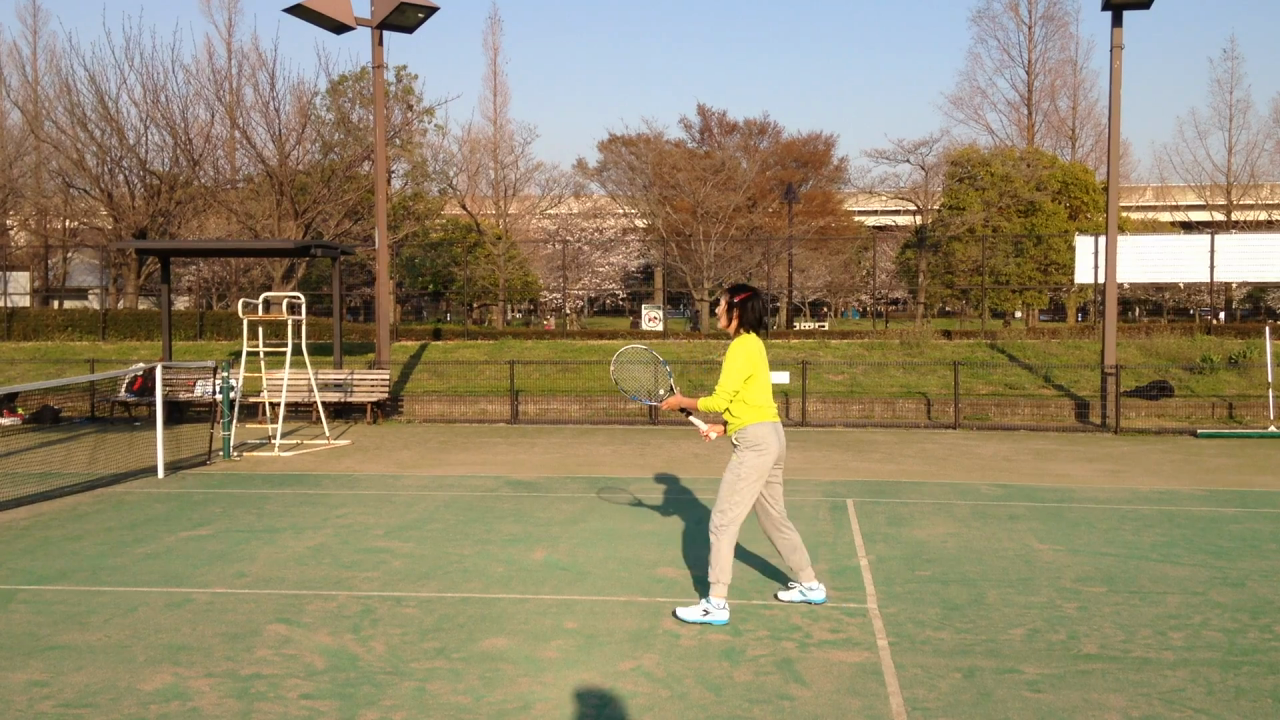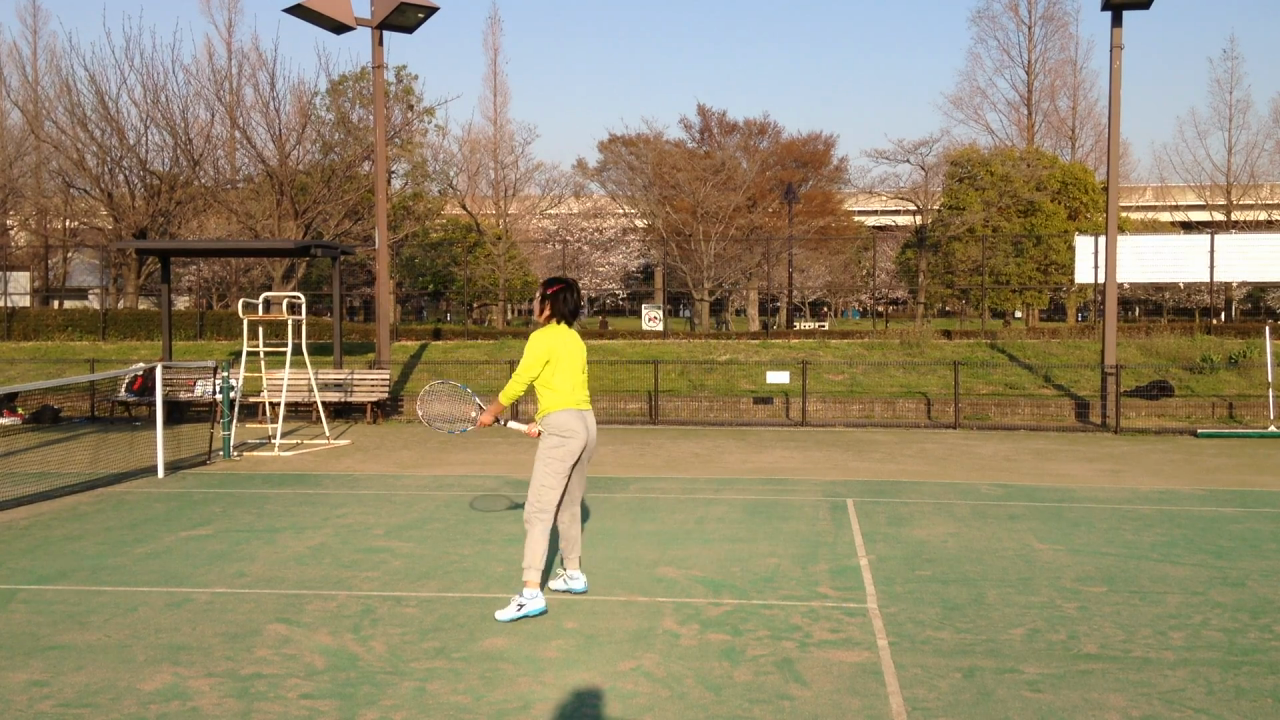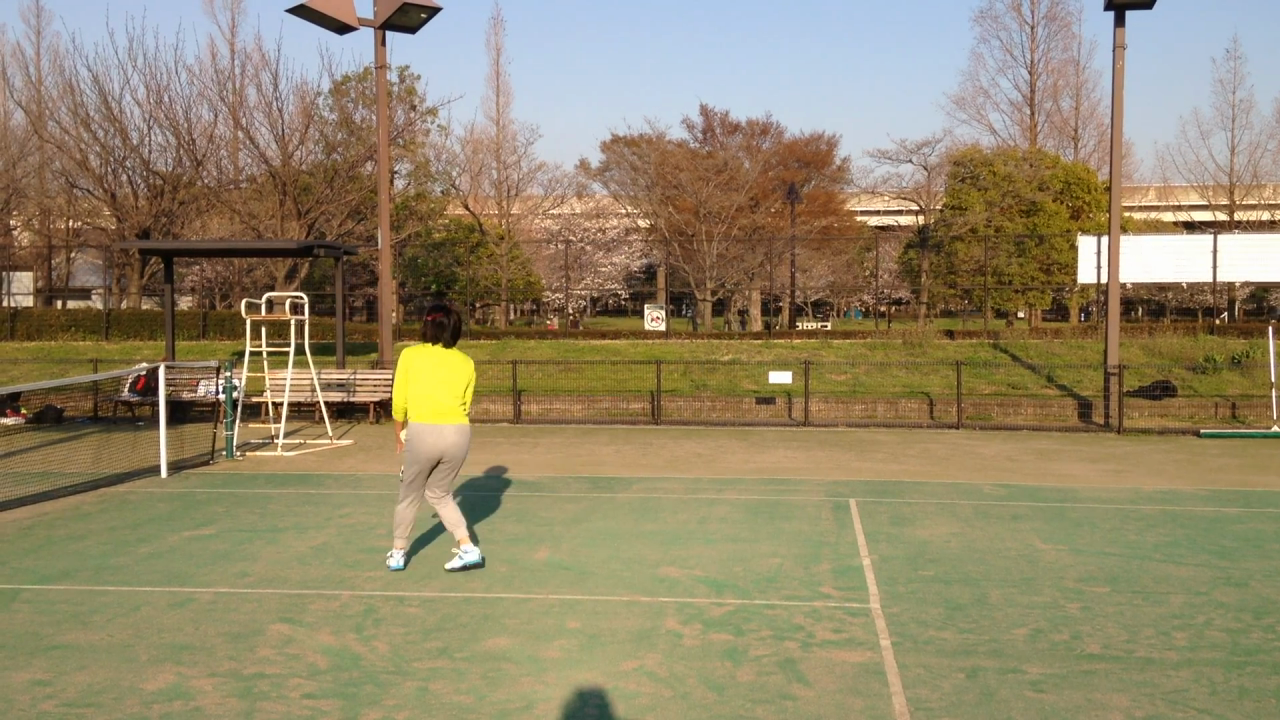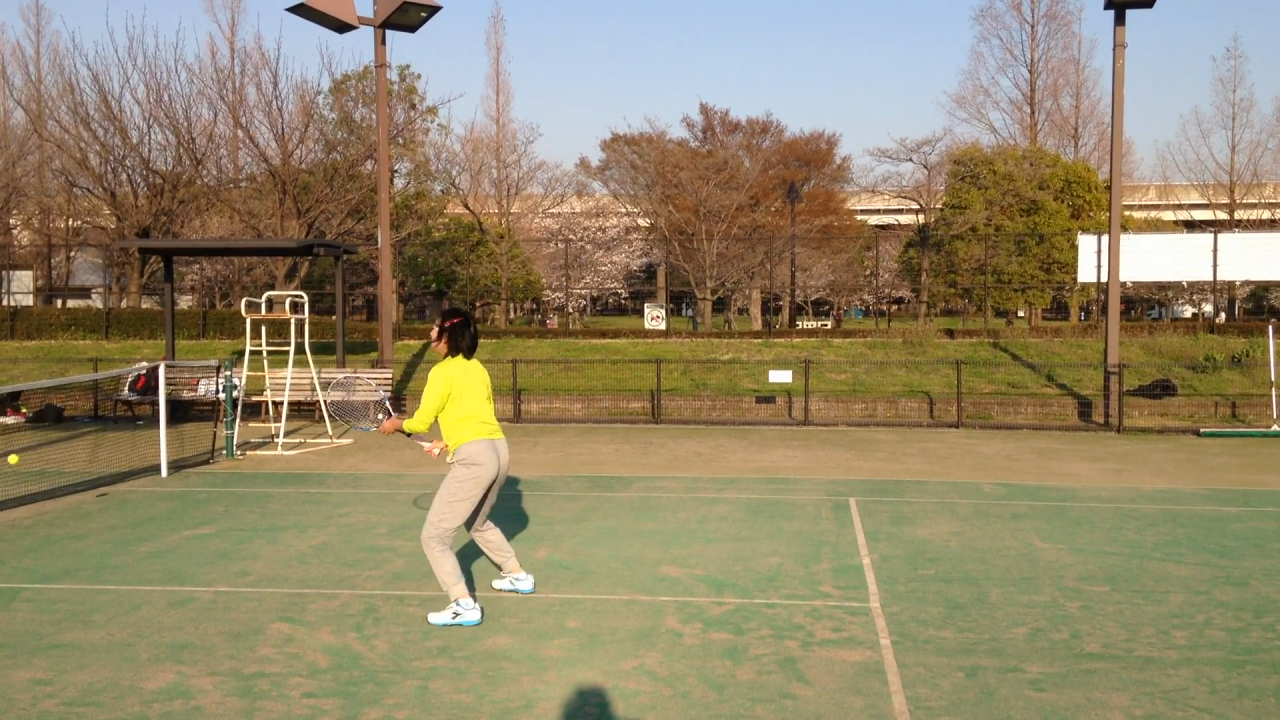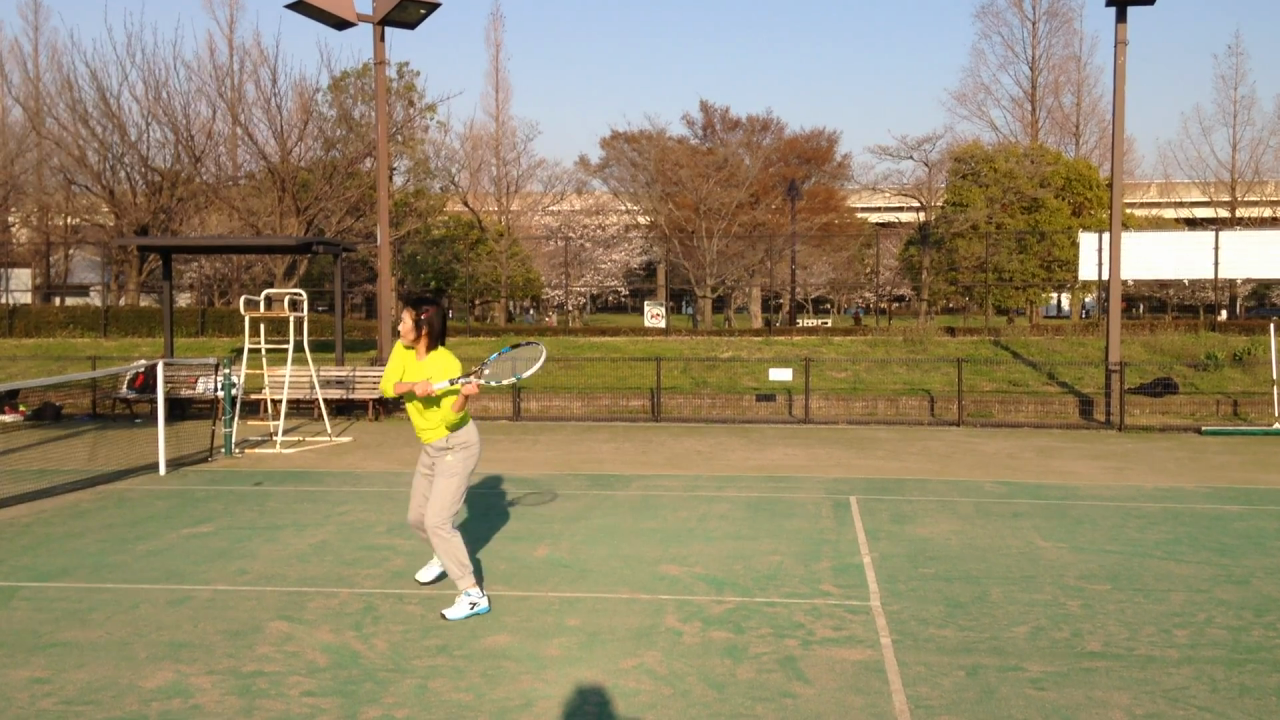
dt=1s
person 1, frame 1
left shoulder: (741, 347)
right shoulder: (752, 345)
left elbow: (719, 401)
left wrist: (681, 402)
right wrist: (722, 428)
left hip: (754, 443)
right hip: (768, 438)
left knee: (722, 522)
right knee: (773, 518)
left ankle: (716, 603)
right ankle: (809, 584)
person 1, frame 2
left shoulder: (543, 338)
right shoulder: (575, 341)
left elbow: (517, 386)
left wrist: (492, 412)
left hip: (562, 430)
right hip: (584, 425)
left knee: (537, 513)
right knee: (568, 505)
left ankle: (531, 594)
right ankle: (573, 574)
person 1, frame 3
left shoulder: (409, 355)
right shoulder: (466, 363)
left elbow: (399, 403)
left wrist: (399, 434)
left hip: (422, 432)
right hip: (458, 434)
left knee: (410, 495)
right knee: (439, 494)
left ankle: (398, 552)
right ankle: (468, 549)
person 1, frame 4
left shoulder: (442, 373)
right shoulder: (477, 369)
left elbow: (421, 423)
left wrist: (395, 424)
right wrist: (448, 442)
left hip: (473, 459)
right hip: (498, 451)
left knee: (433, 537)
right knee: (477, 523)
left ankle: (465, 604)
right ankle: (518, 575)
person 1, frame 5
left shoulder: (448, 364)
right shoulder: (403, 350)
left elbow: (451, 419)
right elbow: (387, 388)
left wrist: (463, 397)
right wrist: (413, 387)
left hip: (458, 445)
right hip: (430, 446)
left knee: (436, 521)
right knee: (417, 518)
left ankle: (473, 594)
right ankle: (445, 555)
